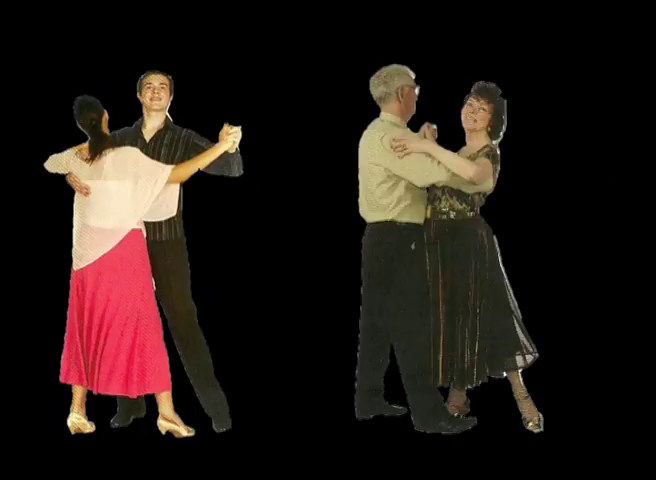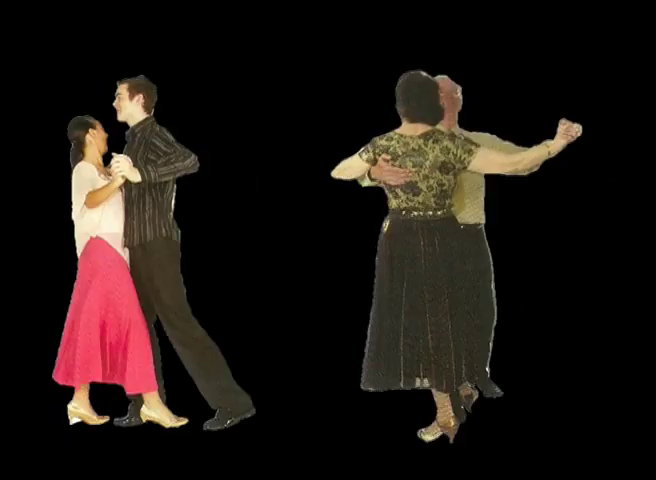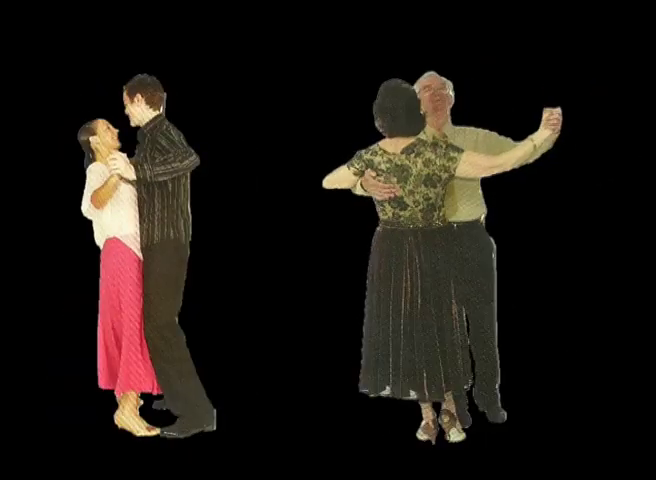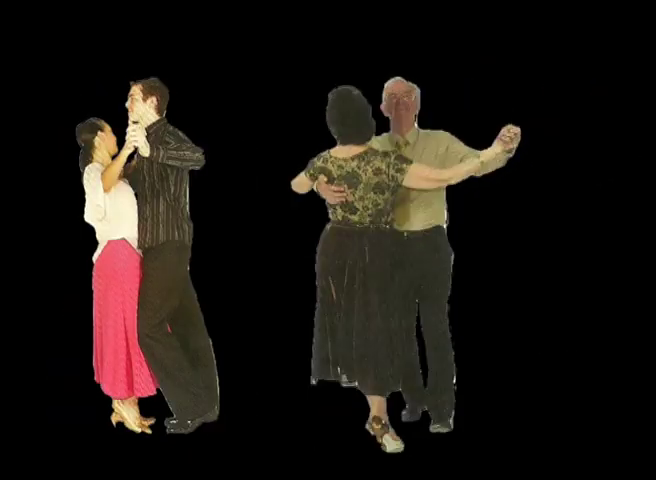
dt=0.3s
person 1, frame 1
left shoulder: (489, 151)
right shoulder: (461, 150)
left elbow: (475, 174)
left wrist: (429, 147)
left hip: (465, 244)
right hip: (440, 241)
right knee: (443, 323)
person 1, frame 2
left shoulder: (383, 145)
right shoulder: (451, 145)
left elbow: (337, 173)
right elbow: (512, 164)
right wrist: (557, 142)
left hip: (398, 241)
right hip: (440, 239)
left knee: (390, 322)
right knee: (437, 319)
right ankle: (446, 413)
person 1, frame 3
left shoulder: (369, 158)
right shoulder: (436, 153)
left elbow: (328, 184)
right elbow: (497, 165)
right wrist: (540, 135)
left hip: (390, 251)
right hip: (431, 250)
left knee: (394, 331)
right knee: (434, 331)
right ankle: (447, 412)
person 1, frame 4
left shoulder: (322, 162)
right shoulder: (386, 163)
left elbow: (297, 187)
right elbow: (443, 178)
right wrist: (489, 153)
left hip: (334, 249)
right hip: (374, 251)
left knee: (341, 326)
right knee: (373, 329)
right ankle: (377, 418)
person 2, frame 1
left shoulder: (183, 139)
right shoulder: (120, 139)
left elbow: (230, 169)
left wrist: (230, 148)
right wrist: (73, 174)
left hip: (168, 241)
left knee: (182, 320)
left ankle: (214, 403)
right ankle: (130, 402)
person 2, frame 2
left shoulder: (153, 135)
right shoulder: (135, 138)
left elbow: (188, 162)
left wrist: (140, 173)
left hip: (156, 243)
right hip: (141, 245)
left knee: (178, 321)
left ankle: (232, 401)
right ankle: (144, 404)
person 2, frame 3
left shoulder: (163, 133)
right shoulder: (152, 136)
left elbow: (189, 159)
left wrist: (137, 171)
left hip: (166, 242)
right hip: (158, 242)
left knee: (158, 324)
right knee: (160, 321)
left ankle: (197, 411)
right ankle: (182, 399)
person 2, frame 4
left shoulder: (166, 136)
right shoulder: (149, 141)
left elbow: (196, 157)
right elbow: (137, 182)
left wrist: (150, 151)
left hip: (168, 244)
right hip: (160, 245)
left knee: (149, 325)
right knee: (186, 322)
left ankle: (192, 405)
right ankle: (206, 402)
person 3, frame 1
right shoulder: (386, 135)
right elbow: (434, 174)
left hip: (390, 239)
right hip: (394, 240)
left knee: (381, 324)
right knee: (410, 324)
right ankle: (428, 413)
person 3, frame 2
left shoulder: (479, 143)
right elbow: (368, 167)
right wrist: (376, 172)
left hip: (470, 239)
left knee: (482, 316)
left ankle: (475, 376)
person 3, frame 3
left shoulder: (475, 138)
right elbow: (367, 174)
left wrist: (549, 131)
right wrist: (366, 183)
left hip: (471, 239)
left knee: (482, 323)
left ankle: (488, 396)
person 3, frame 4
left shoulder: (440, 142)
right shoulder: (372, 148)
left elbow: (478, 163)
left wrist: (503, 147)
right wrist: (323, 186)
left hip: (430, 245)
left knee: (435, 327)
left ankle: (441, 408)
right ankle: (414, 398)
person 4, frame 1
left shoulder: (76, 158)
right shoulder: (127, 157)
left elbow: (50, 164)
right elbow: (174, 175)
right wrist: (220, 147)
left hip: (89, 250)
right hip: (124, 248)
left knee: (86, 328)
right knee: (138, 325)
left ankle: (78, 410)
person 4, frame 2
left shoulder: (98, 170)
right shoulder: (85, 170)
right elbow: (90, 200)
right wrist: (119, 179)
left hip: (109, 251)
right hip: (102, 252)
left knee: (93, 326)
right knee: (129, 323)
left ankle: (80, 401)
right ankle: (151, 403)
person 4, frame 3
left shoulder: (114, 168)
right shoulder: (97, 170)
right elbow: (97, 200)
right wrist: (117, 175)
left hip: (132, 251)
right hip: (120, 252)
left knee: (133, 325)
right knee: (133, 326)
left ankle: (127, 401)
right ankle: (127, 407)
person 4, frame 4
left shoulder: (108, 171)
right shoulder: (93, 171)
right elbow: (105, 182)
right wrist: (126, 150)
left hip: (128, 253)
right hip: (118, 254)
left knee: (129, 326)
right knee: (128, 327)
left ankle: (123, 401)
right ankle: (126, 403)
